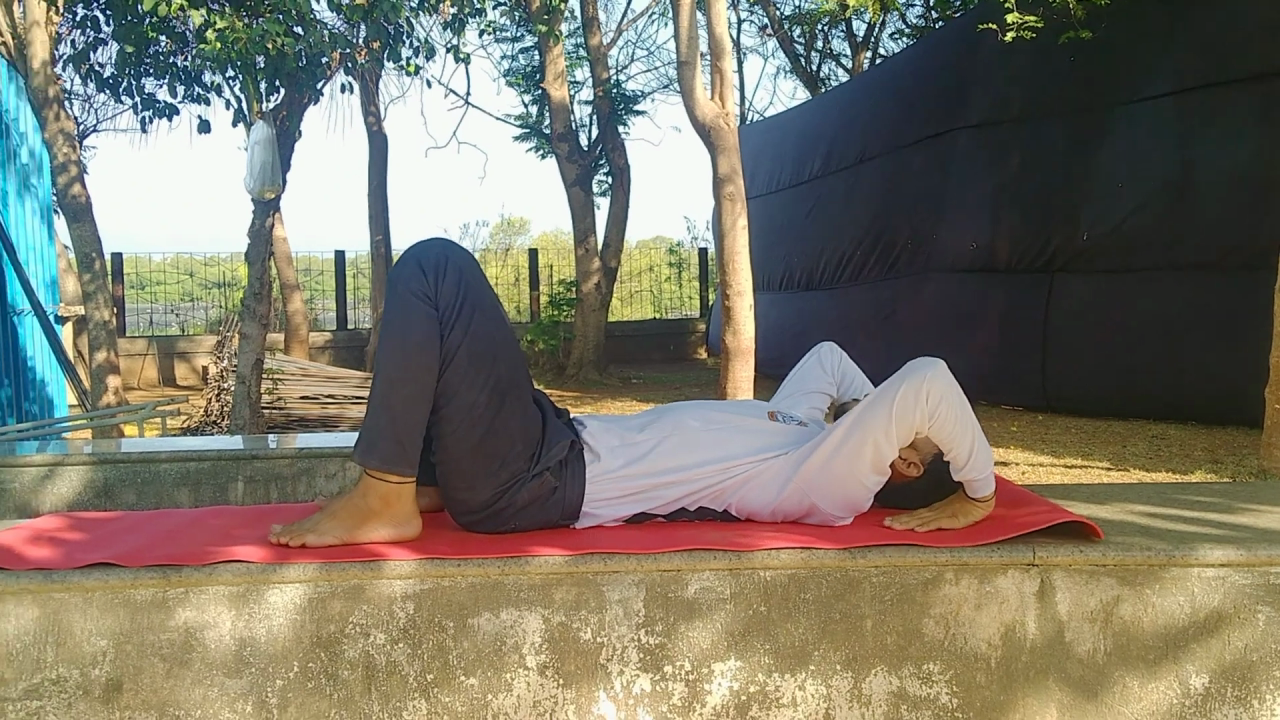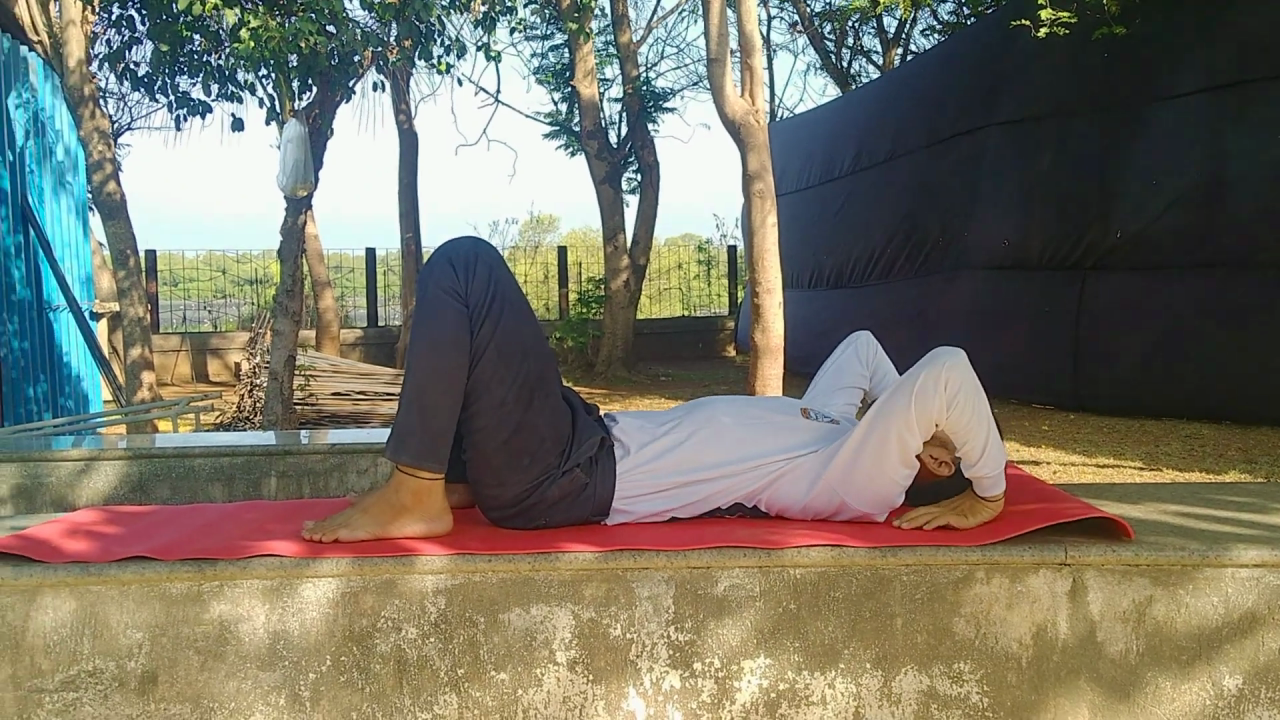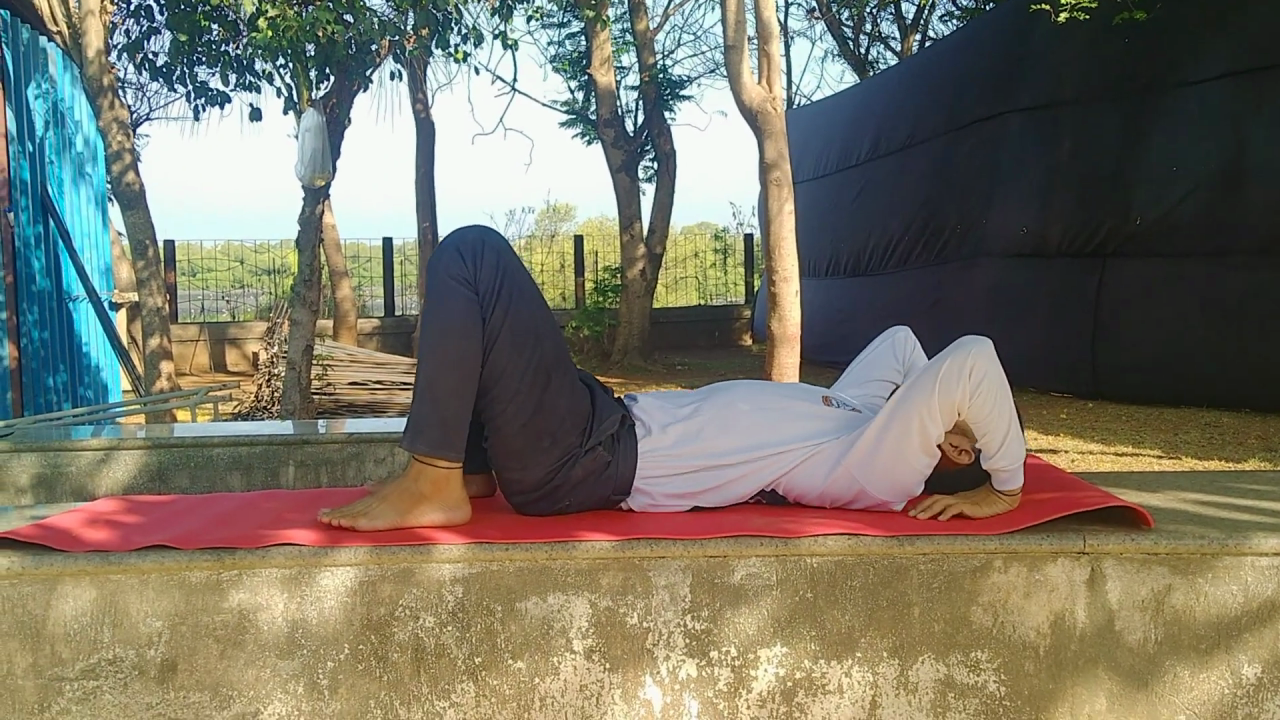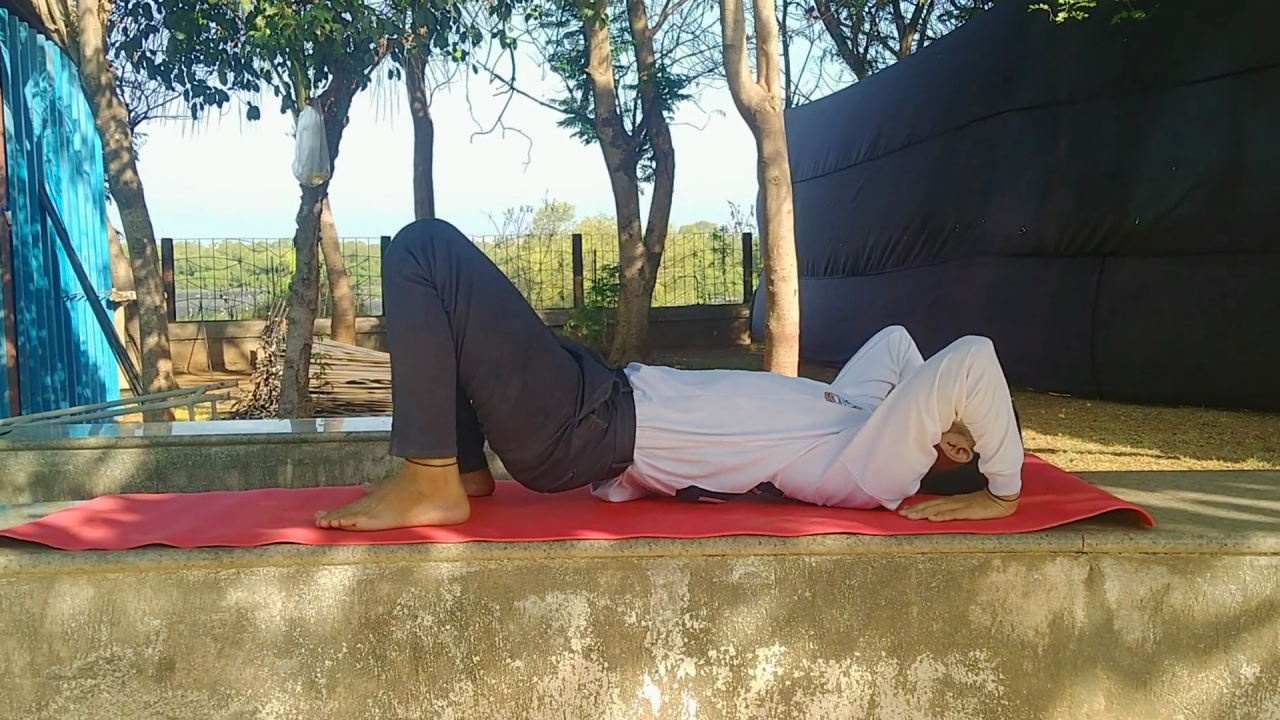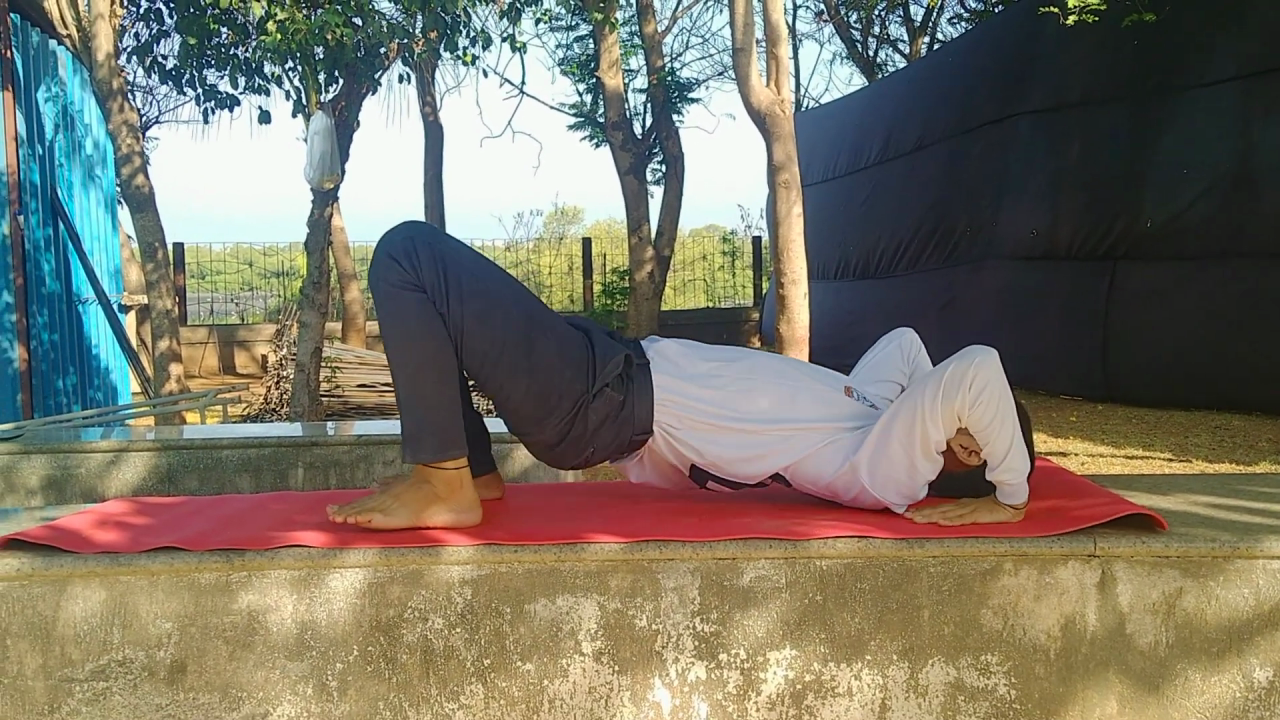
dt=0.4s
person 1, frame 1
left shoulder: (839, 487)
right shoulder: (806, 430)
left elbow: (928, 380)
right elbow: (828, 355)
left wrist: (980, 491)
right wrist: (881, 406)
left hip: (530, 479)
right hip: (563, 444)
left knee: (433, 268)
right knee: (433, 279)
left ankle: (382, 503)
right ankle: (419, 484)
person 1, frame 2
left shoulder: (870, 484)
right shoulder: (836, 426)
left elbow: (946, 368)
right elbow: (861, 342)
left wrist: (988, 491)
right wrist: (903, 402)
left hip: (561, 476)
right hip: (593, 443)
left knee: (465, 266)
right knee: (464, 274)
left ankle: (414, 498)
right ankle: (444, 479)
person 1, frame 3
left shoulder: (889, 473)
right shoulder: (860, 413)
left elbow: (972, 356)
right elbow: (900, 339)
left wrist: (1005, 485)
right wrist: (939, 397)
left hip: (582, 458)
right hip: (615, 427)
left knee: (472, 255)
right knee: (473, 265)
left ankle: (432, 487)
right ankle: (466, 471)
person 1, frame 4
left shoulder: (882, 473)
right shoulder: (861, 410)
left elbow: (973, 357)
right elbow: (894, 338)
left wrist: (1003, 490)
right wrist: (934, 397)
left hip: (582, 428)
right hip: (608, 405)
left knee: (421, 252)
right knee: (434, 258)
left ankle: (428, 486)
right ankle: (463, 469)
person 1, frame 5
right shoulder: (878, 412)
right elbow: (904, 339)
left hip: (604, 403)
right hip: (624, 378)
left knee: (408, 254)
right knee: (424, 267)
left ankle: (443, 486)
right ankle: (471, 472)
